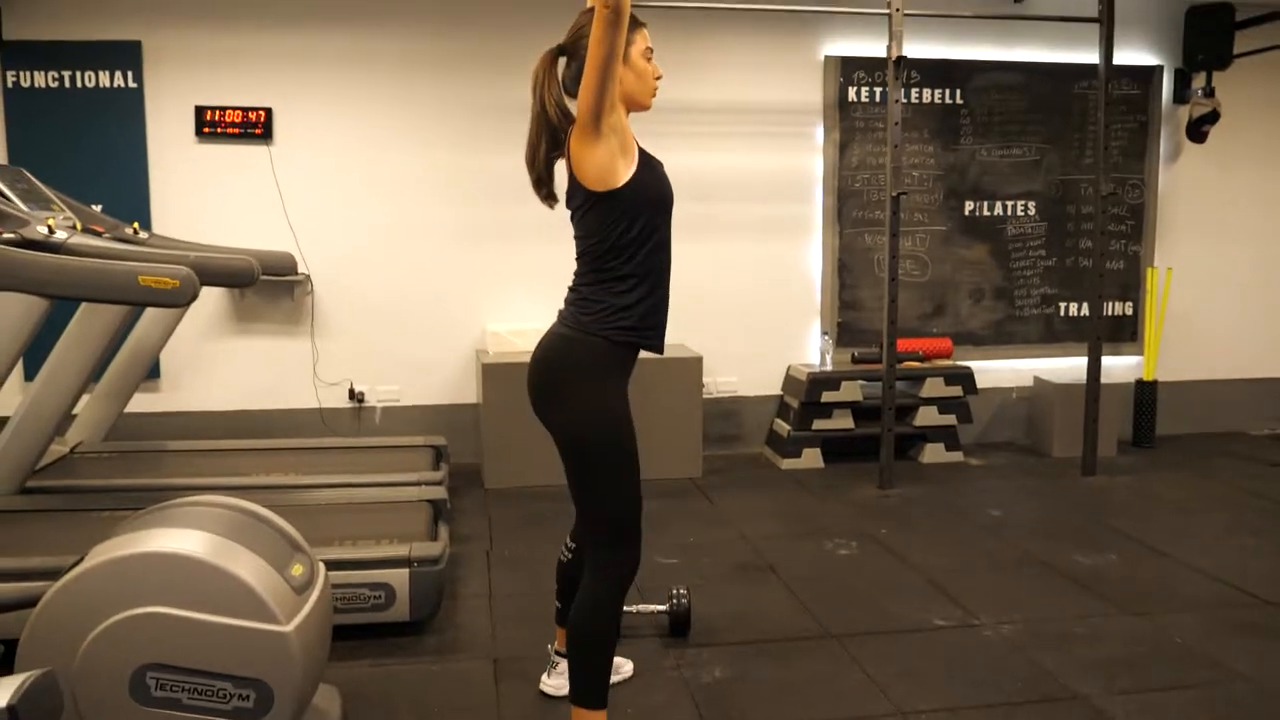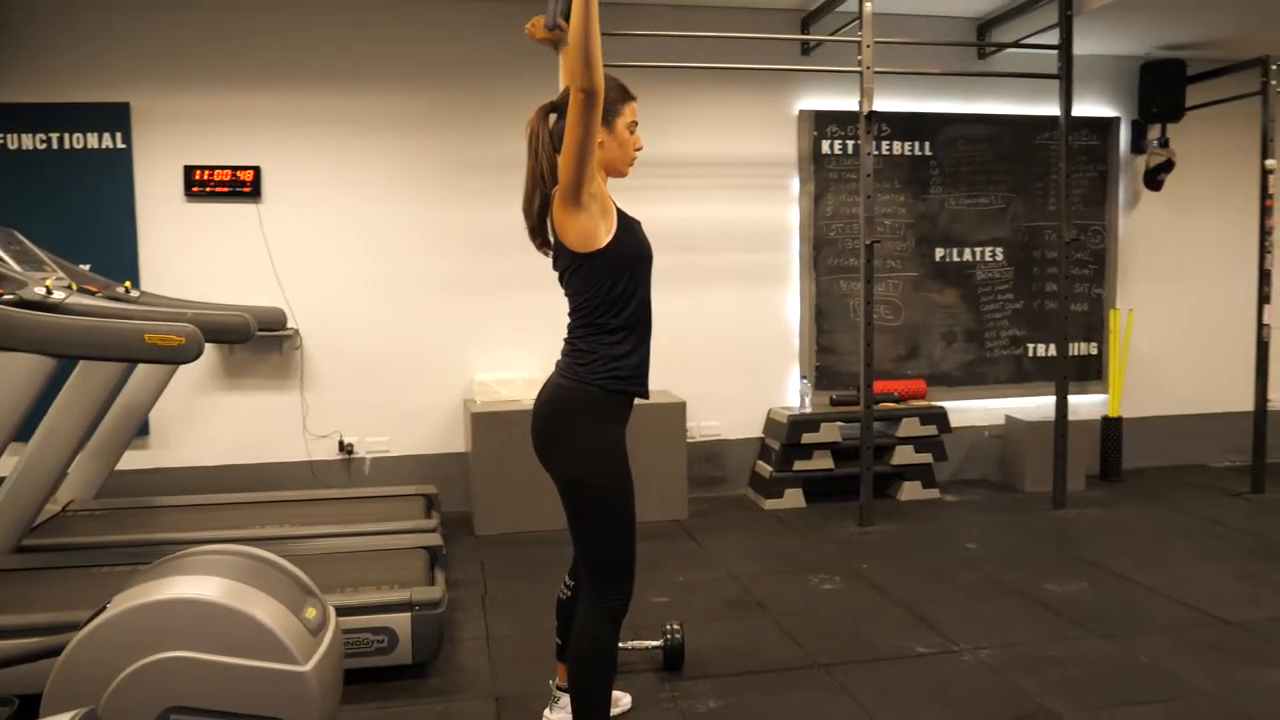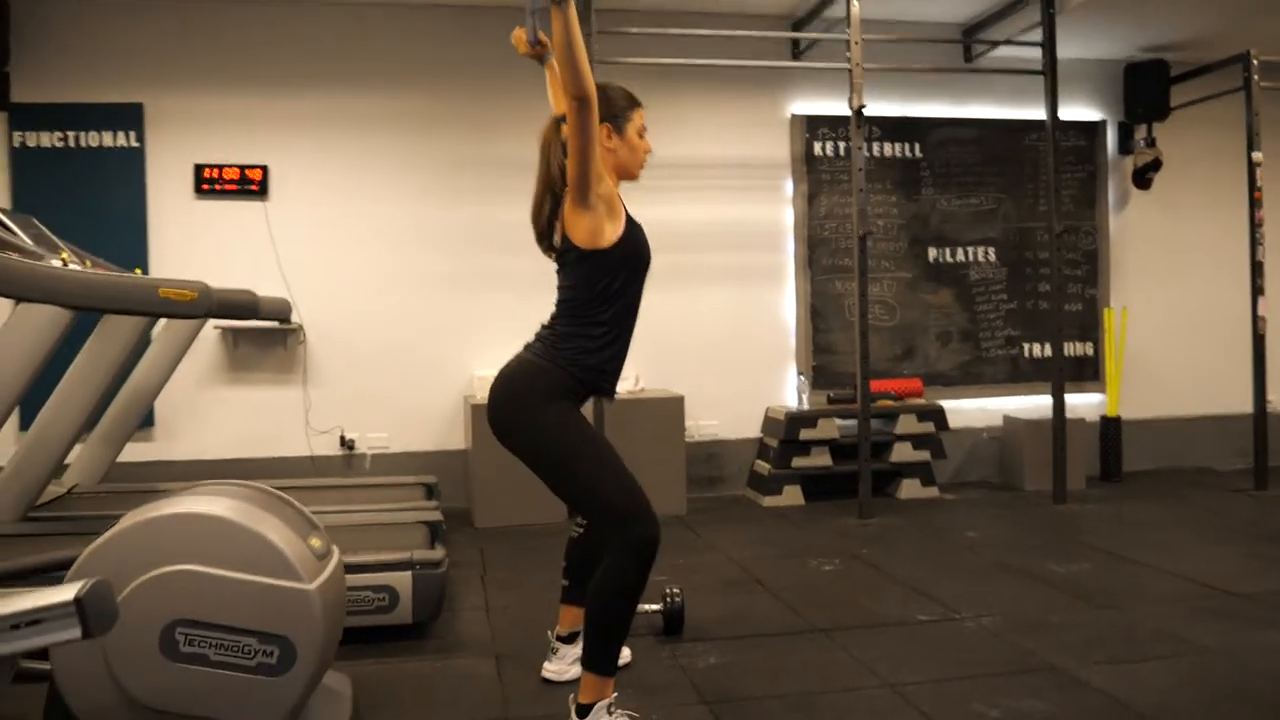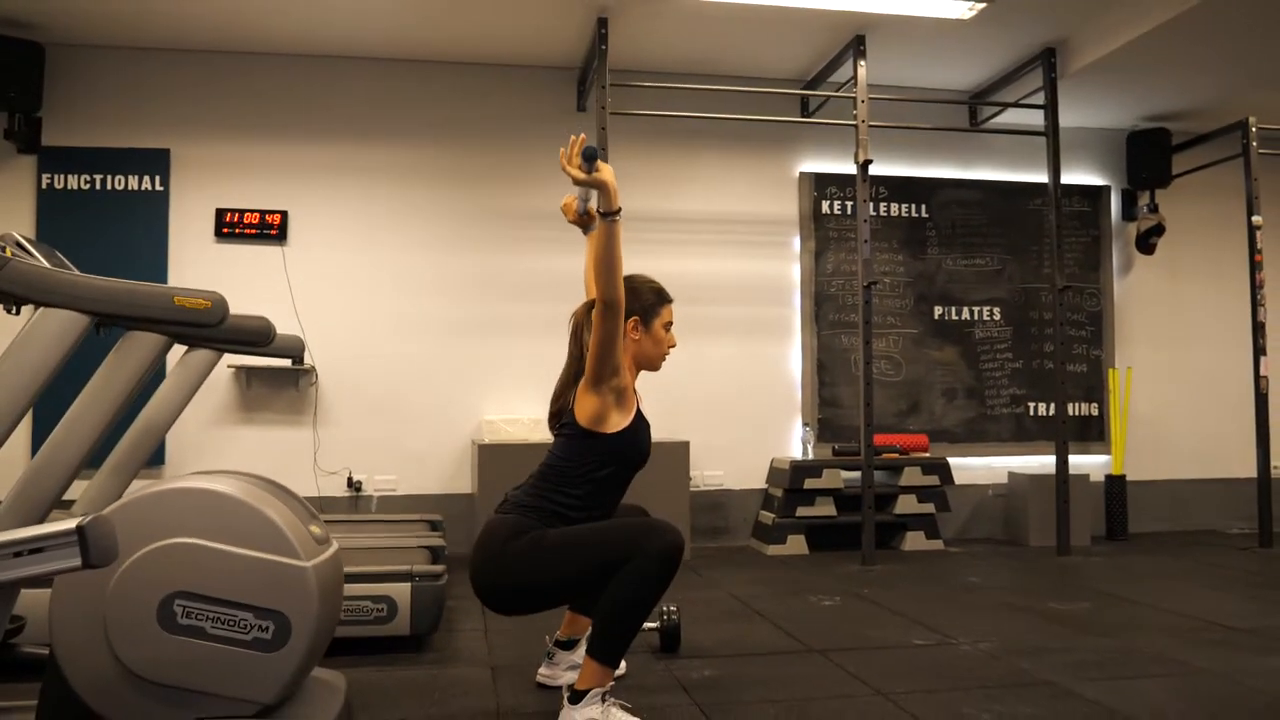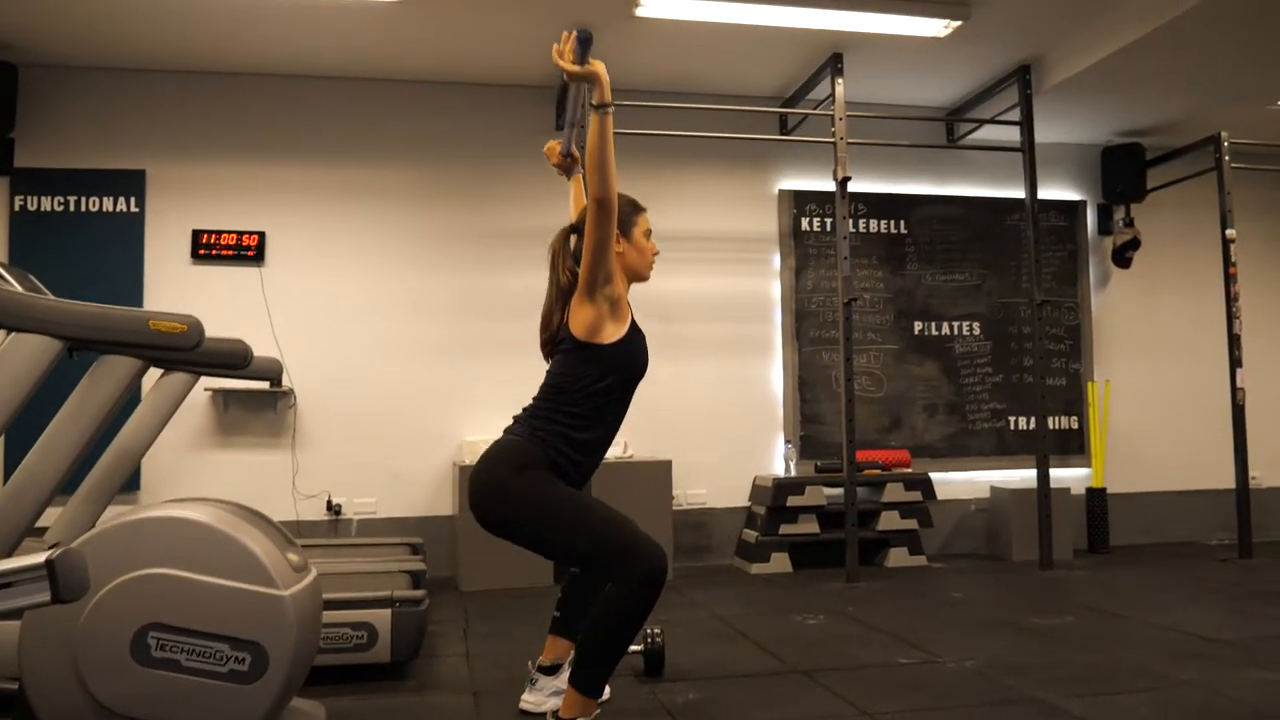
dt=0.7s
person 1, frame 1
left shoulder: (606, 135)
right shoulder: (599, 136)
left hip: (584, 361)
right hip: (585, 368)
left knee: (597, 524)
right knee: (615, 551)
left ankle: (568, 659)
person 1, frame 2
left shoulder: (585, 195)
right shoulder: (579, 199)
left elbow: (580, 97)
right elbow: (586, 93)
left hip: (583, 408)
right hip: (584, 414)
left knee: (594, 565)
right knee: (609, 585)
person 1, frame 3
left shoulder: (590, 198)
right shoulder: (593, 201)
left elbow: (571, 106)
right elbow: (581, 101)
left hip: (543, 391)
right hip: (536, 396)
left knee: (604, 509)
right knee: (633, 530)
left ankle: (568, 643)
person 1, frame 4
left shoulder: (609, 377)
right shoulder: (608, 386)
left elbow: (605, 296)
right elbow: (608, 299)
left wrist: (591, 230)
right wrist: (608, 201)
left hip: (524, 539)
right hip: (510, 558)
left knee: (628, 526)
right knee: (659, 542)
left ankle: (565, 651)
person 1, frame 5
left shoulder: (598, 298)
right shoulder: (601, 301)
left elbow: (590, 213)
right elbow: (601, 208)
left wrist: (574, 171)
right wrist: (599, 101)
left hip: (524, 475)
right hip: (516, 480)
left knee: (608, 551)
right knee: (640, 563)
